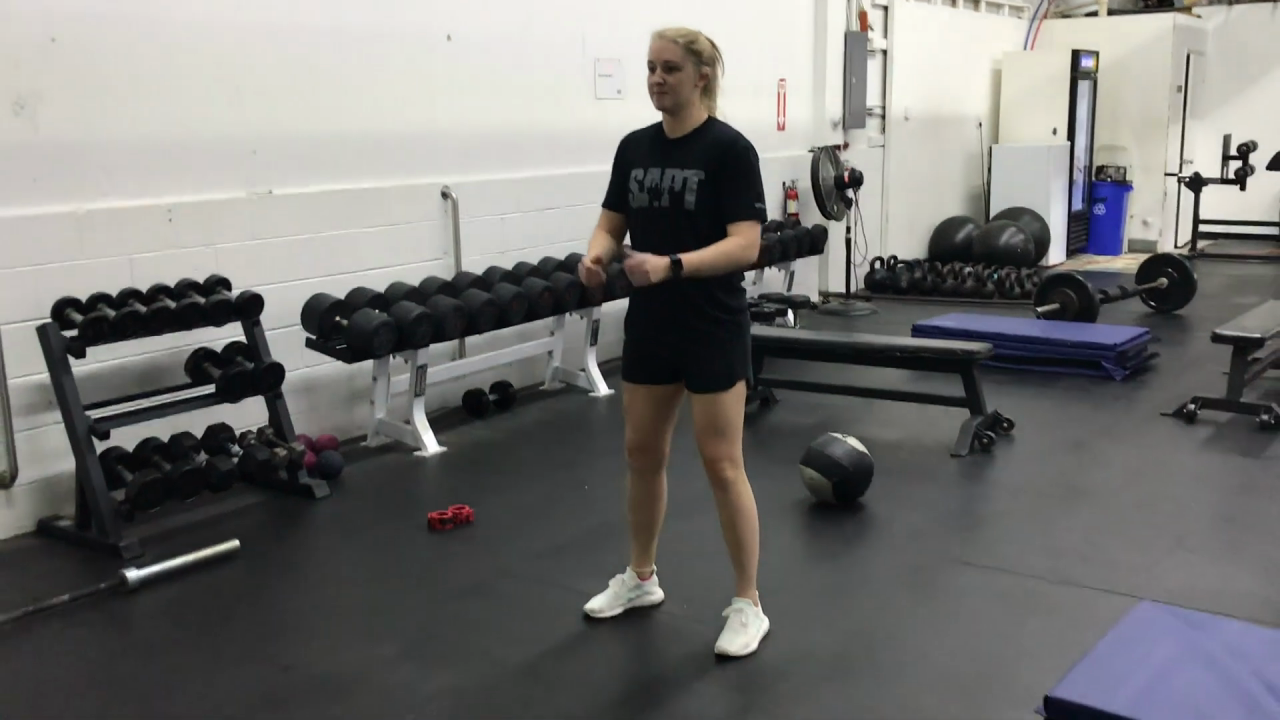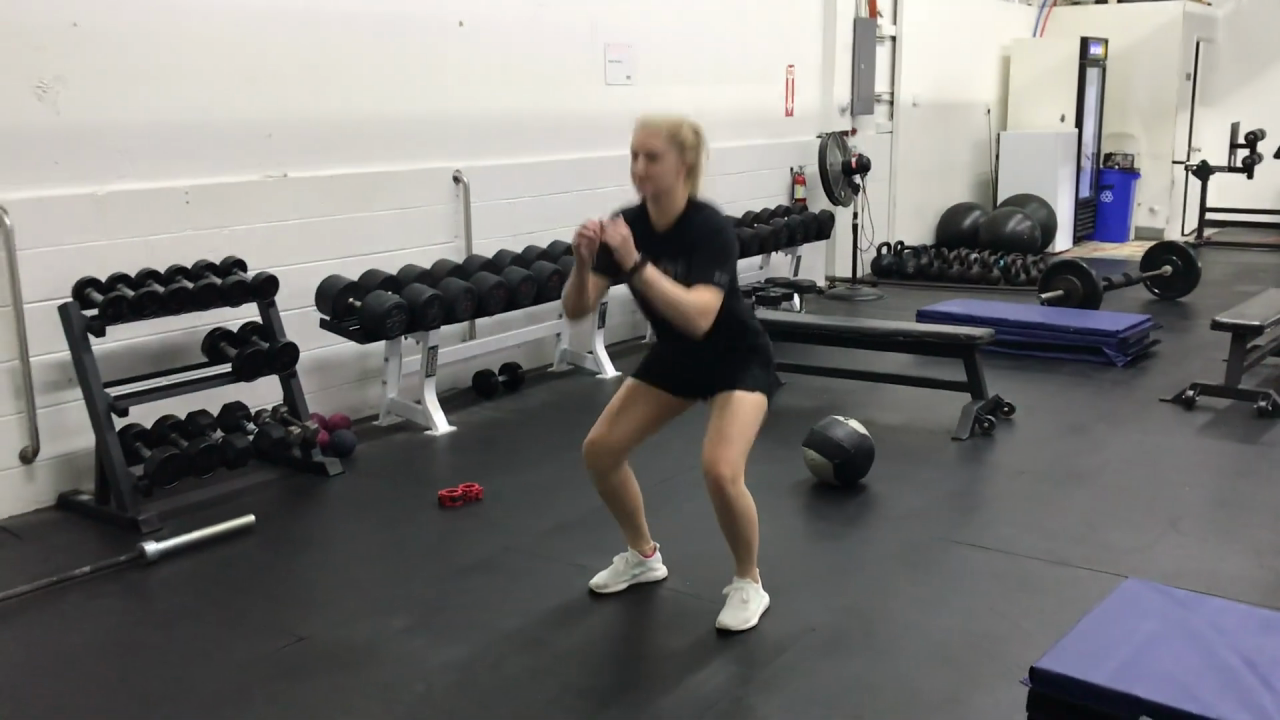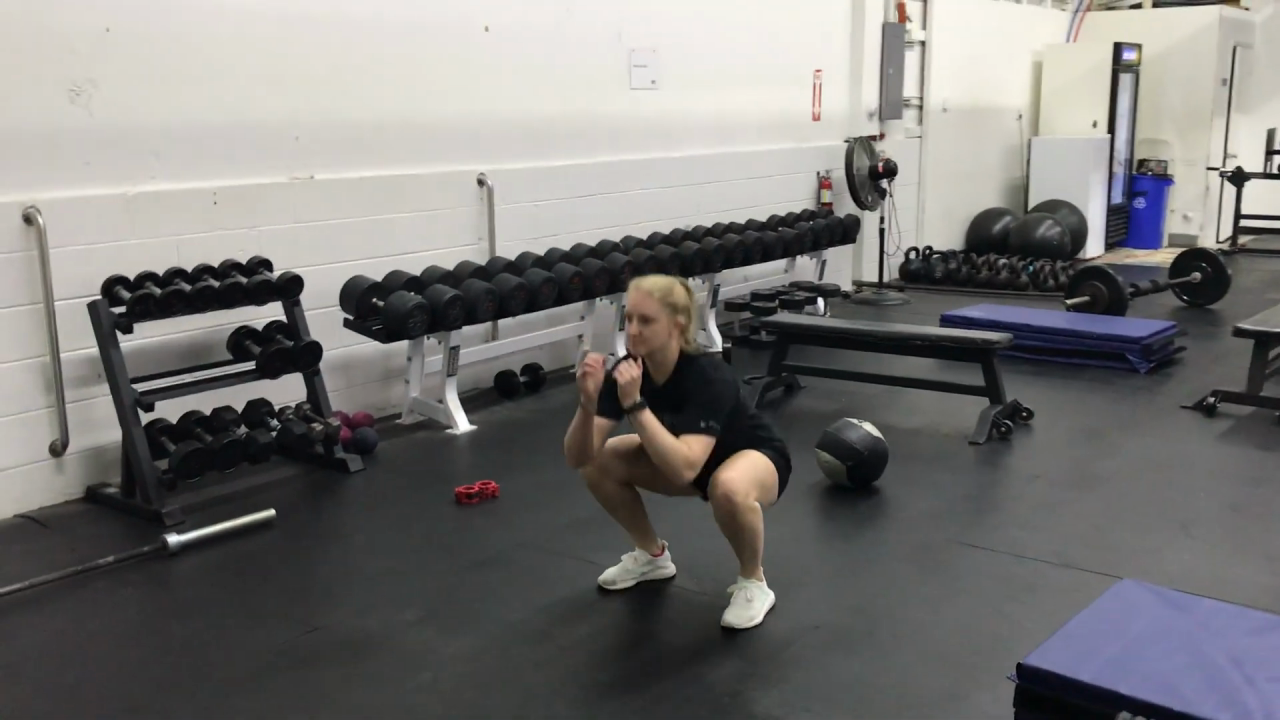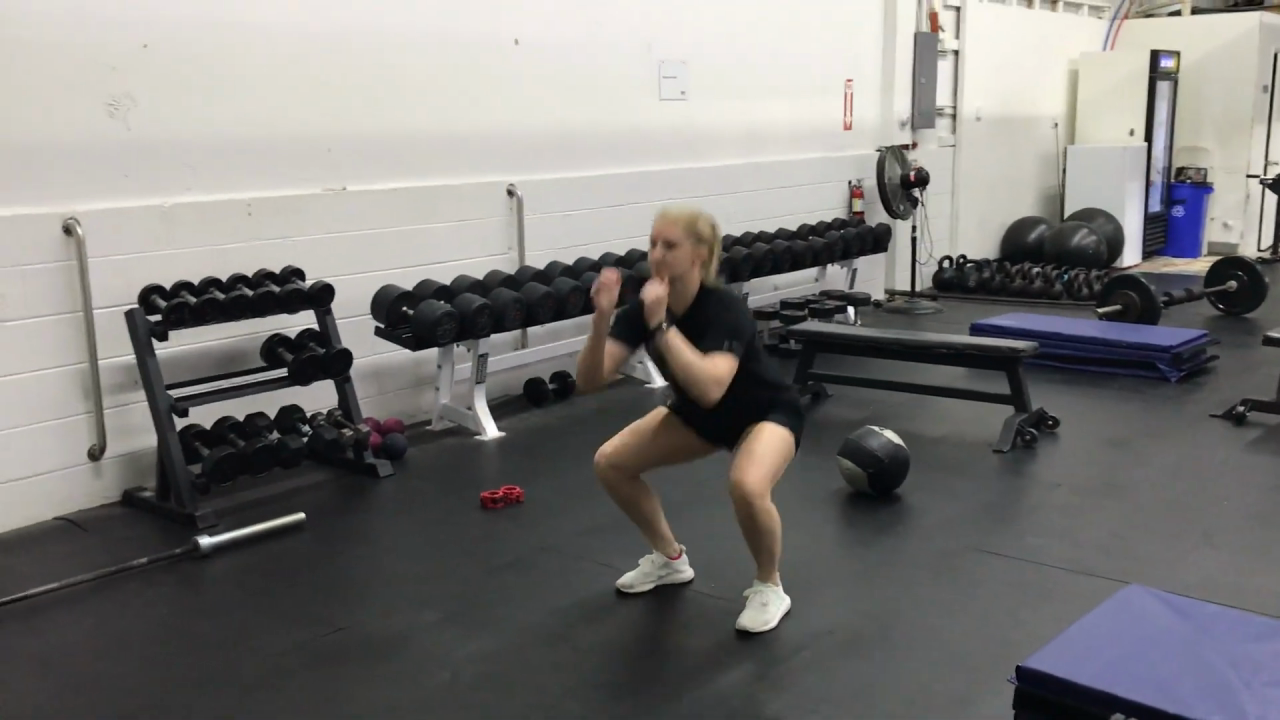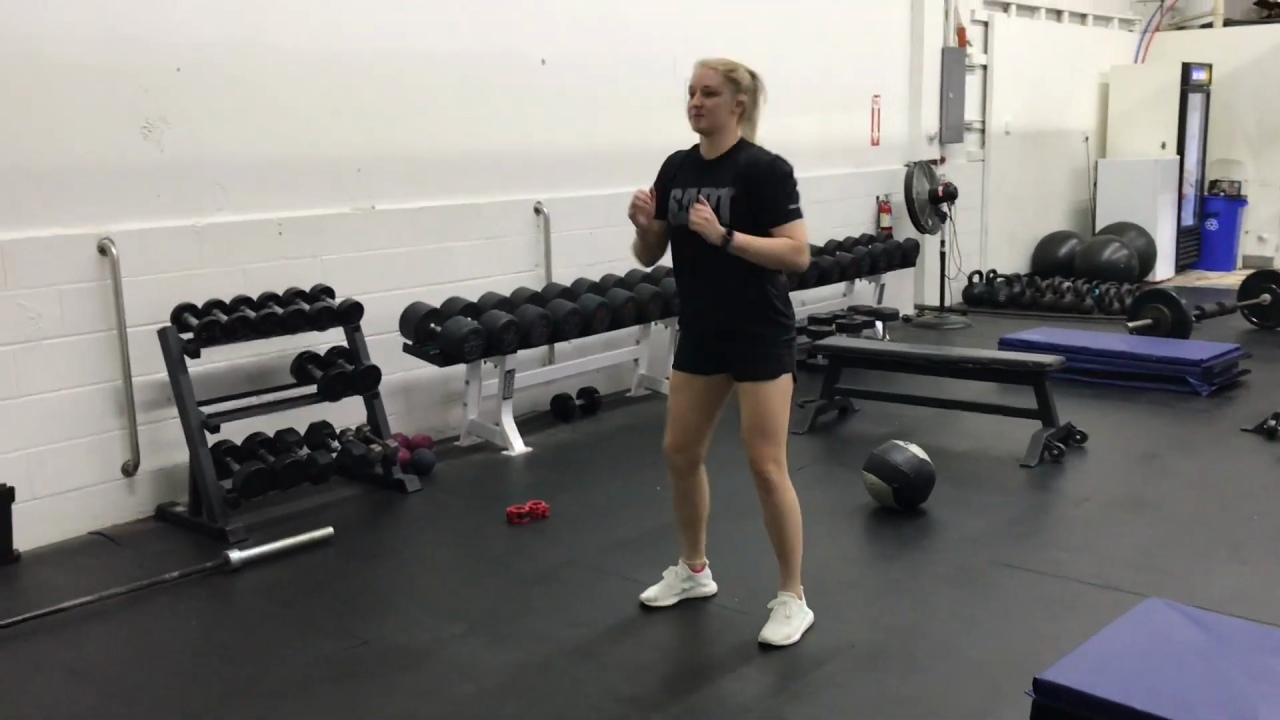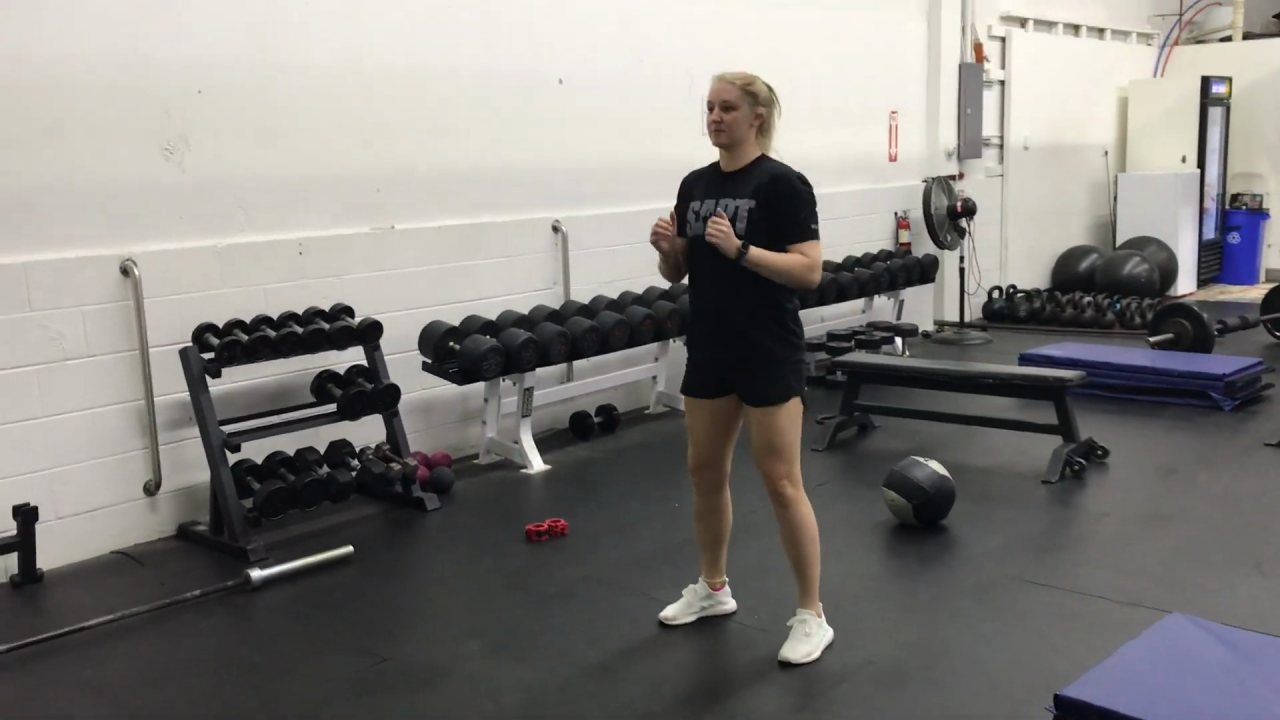
dt=0.4s
person 1, frame 1
left shoulder: (728, 148)
right shoulder: (633, 147)
left elbow: (746, 245)
right elbow: (610, 226)
left wrist: (671, 265)
right wrist: (595, 255)
left hip: (713, 329)
right hip: (648, 326)
left knee: (720, 463)
right knee: (642, 455)
left ankle: (748, 604)
right ankle: (640, 577)
person 1, frame 2
left shoulder: (710, 230)
right shoulder: (626, 224)
left elbow: (698, 318)
right elbow: (577, 310)
left wrist: (636, 264)
right wrist: (582, 264)
left hip: (738, 361)
right hip: (673, 357)
left knee: (720, 470)
right knee: (598, 451)
left ankle: (748, 583)
right ankle: (643, 556)
person 1, frame 3
left shoulder: (709, 377)
right shoulder: (627, 373)
left elbow: (684, 470)
right elbow: (577, 457)
left wrist: (634, 404)
right wrist: (587, 402)
left hip: (756, 454)
left knee: (728, 489)
right knee: (598, 467)
left ankle: (753, 582)
right ankle: (652, 553)
person 1, frame 4
left shoulder: (726, 308)
right shoulder: (643, 308)
left elbow: (709, 387)
right elbow: (590, 381)
left wrist: (661, 324)
right wrist: (601, 319)
left hip: (767, 413)
right hip: (696, 411)
left knee: (746, 486)
right knee: (610, 462)
left ankle: (769, 587)
right ankle: (669, 557)
person 1, frame 5
left shoulder: (764, 168)
right shoulder: (676, 168)
left elbow: (797, 255)
right elbow: (648, 257)
left wrist: (724, 235)
right wrist: (643, 225)
left hip: (761, 337)
right hip: (700, 336)
left knee: (765, 465)
right knee: (680, 453)
left ankle: (793, 598)
right ankle: (693, 571)
person 1, frame 6
left shoulder: (782, 183)
right shoulder: (695, 184)
left elbow: (808, 271)
right elbow: (676, 271)
left wrist: (740, 248)
right wrist: (666, 247)
left hip: (768, 353)
right hip: (708, 351)
left knee: (780, 483)
right knee: (705, 474)
left ankle: (812, 616)
right ankle: (712, 589)
